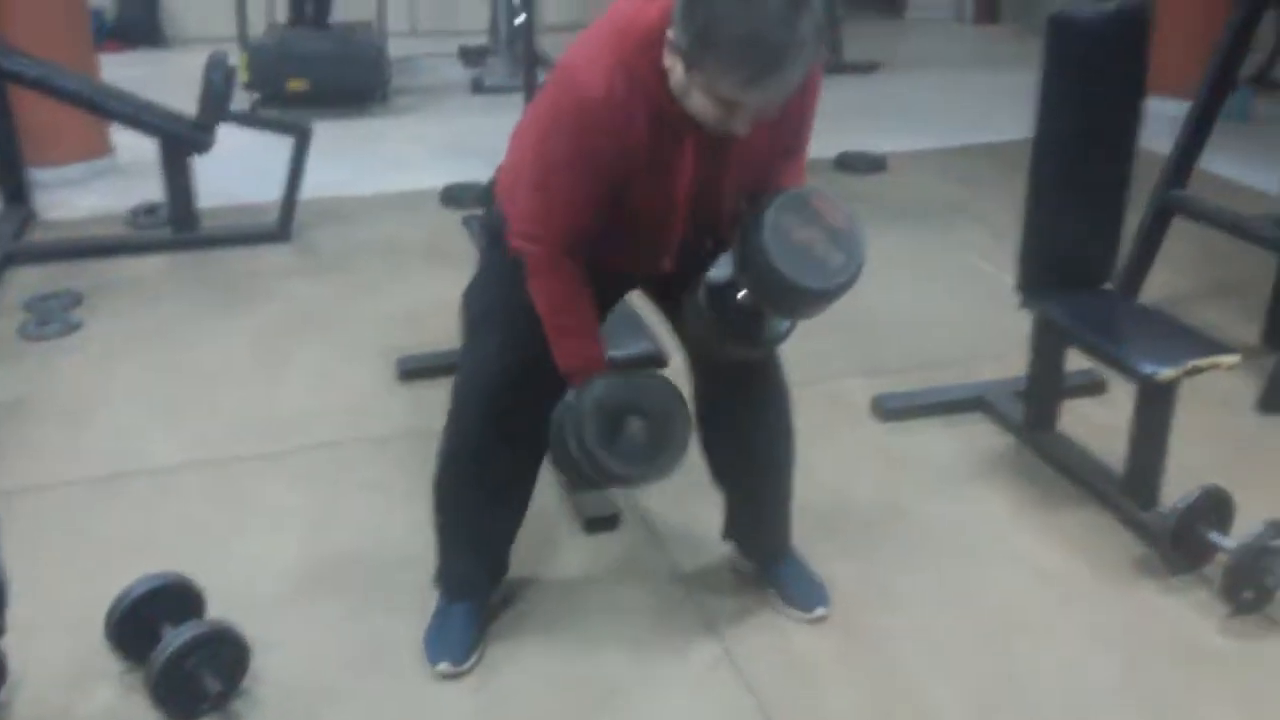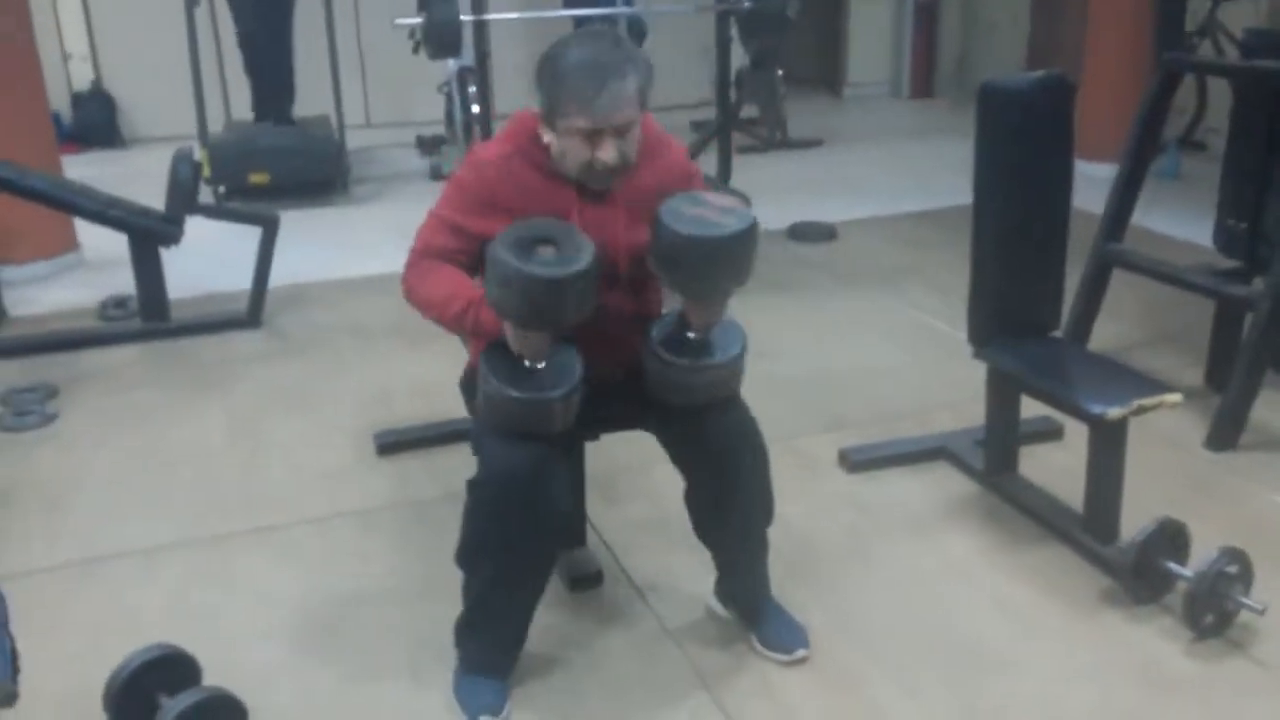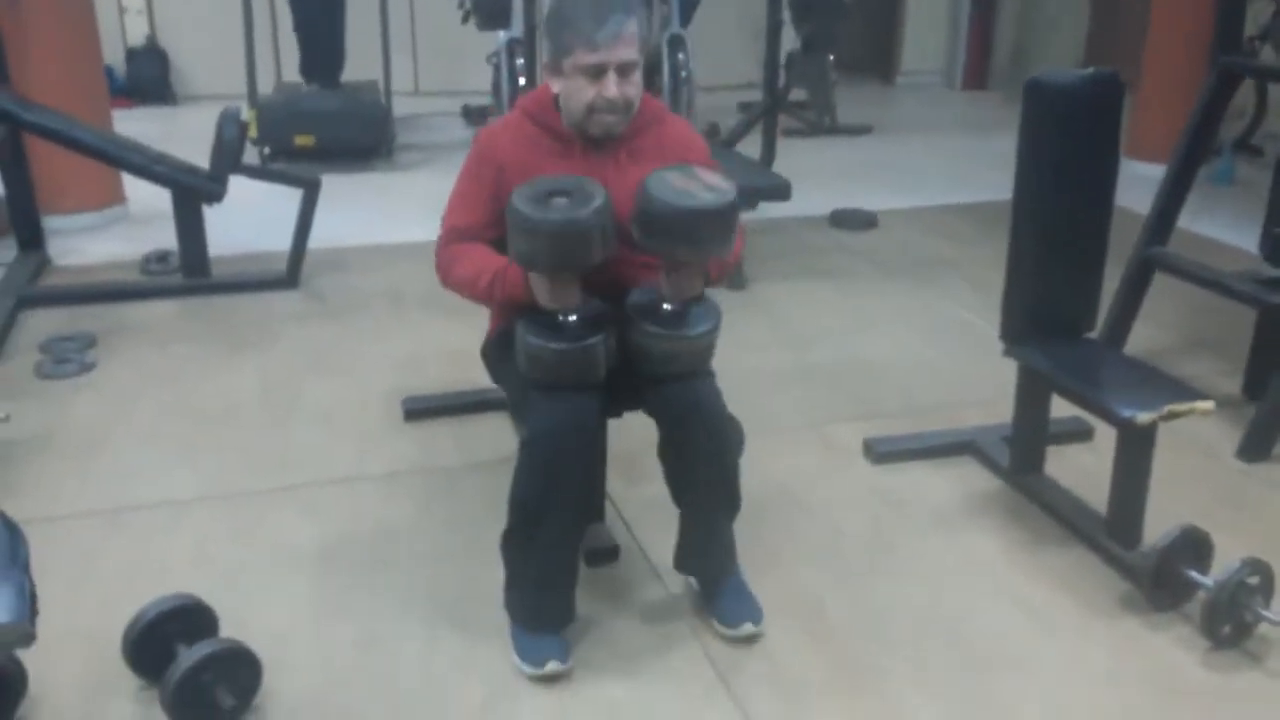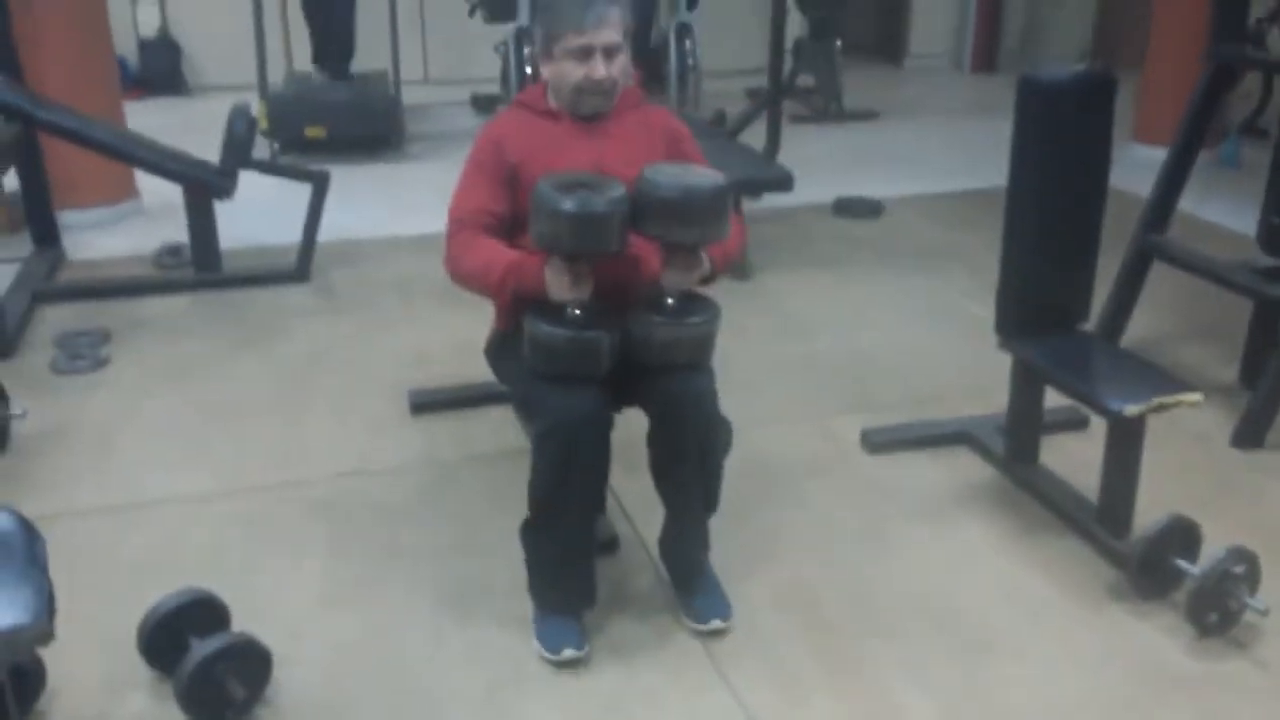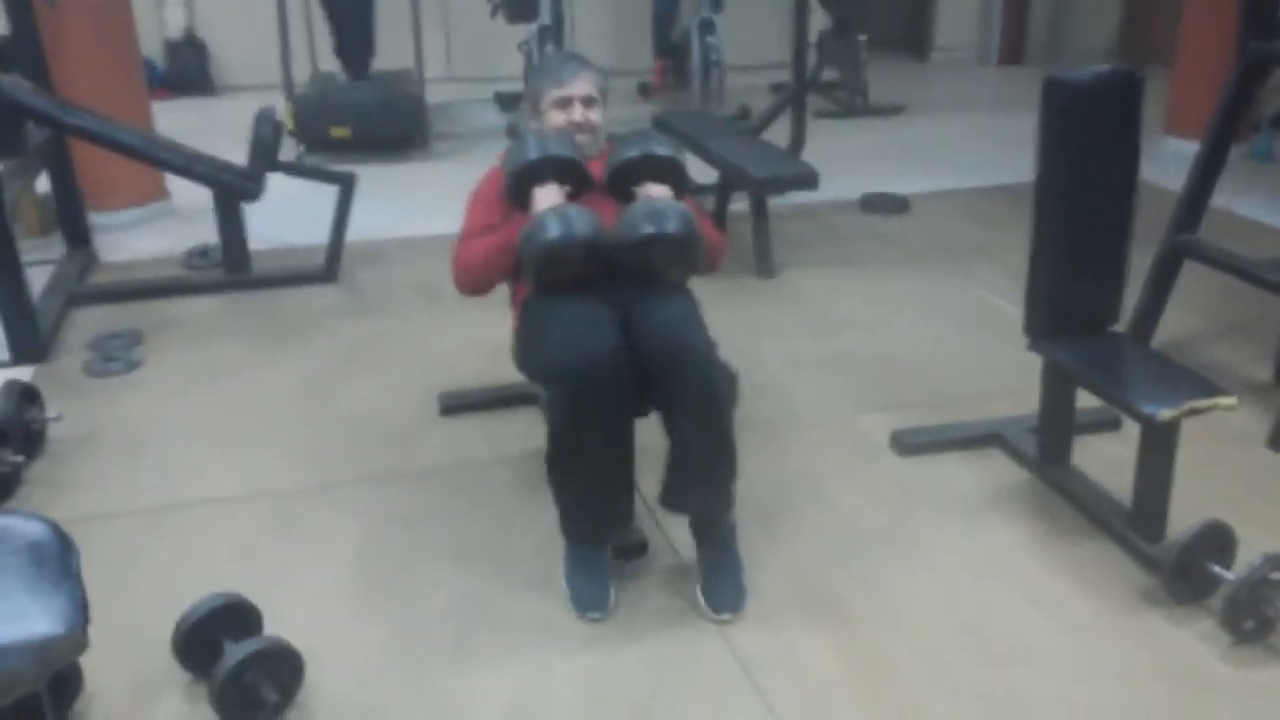
dt=1s
person 1, frame 1
left shoulder: (787, 70)
right shoulder: (593, 85)
left elbow: (781, 154)
right elbow: (546, 247)
right wrist: (590, 375)
left hip: (691, 231)
right hip: (555, 236)
left knee: (748, 367)
right knee: (497, 389)
left ankle: (766, 544)
right ankle: (464, 589)
person 1, frame 2
left shoulder: (669, 162)
right shoulder: (493, 172)
right elbow: (425, 269)
right wrist: (496, 321)
left hip: (636, 353)
left knee: (732, 439)
right knee: (514, 474)
left ankle: (746, 593)
right ankle: (484, 653)
person 1, frame 3
left shoulder: (677, 140)
right shoulder: (505, 144)
right elbow: (456, 252)
left wrist: (699, 269)
right wrist: (525, 285)
left knee: (701, 412)
right knee: (561, 427)
left ankle: (714, 569)
right ankle: (537, 609)
person 1, frame 4
left shoulder: (662, 128)
right shoulder: (507, 135)
left elbow: (723, 221)
right elbow: (464, 247)
left wrist: (702, 259)
right wrist: (538, 276)
left knee: (693, 403)
right knee: (572, 416)
left ankle: (688, 558)
right ankle: (558, 593)
person 1, frame 5
right shoulder: (507, 182)
left elbow: (712, 253)
right elbow: (468, 274)
right wrist: (532, 224)
left hip: (647, 286)
right hip: (562, 293)
left knee: (694, 359)
right knee: (580, 365)
left ankle: (712, 528)
right ankle: (589, 539)
